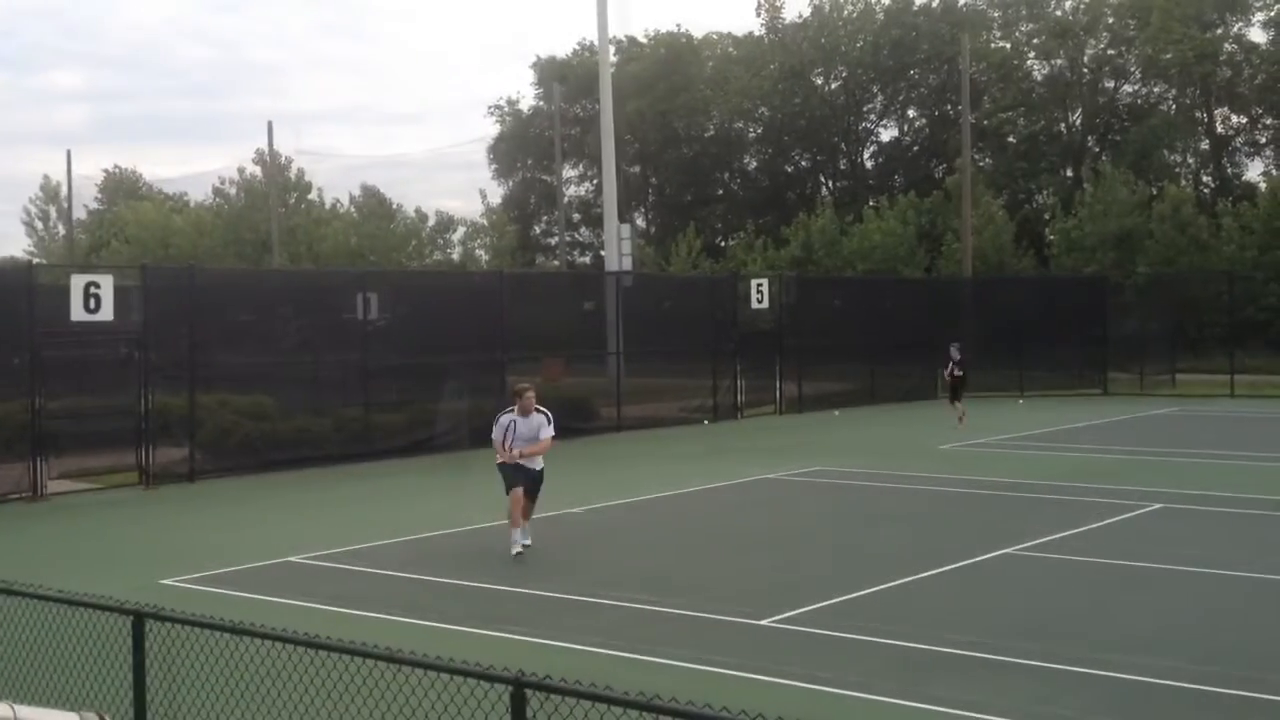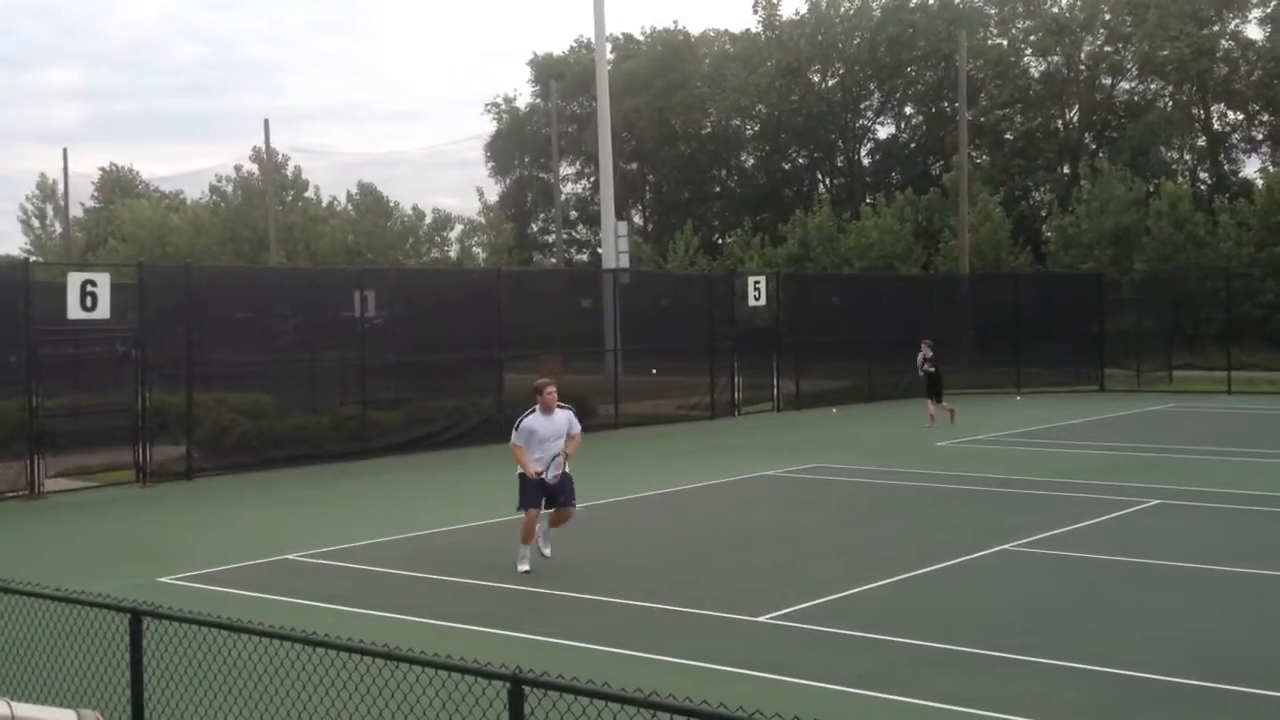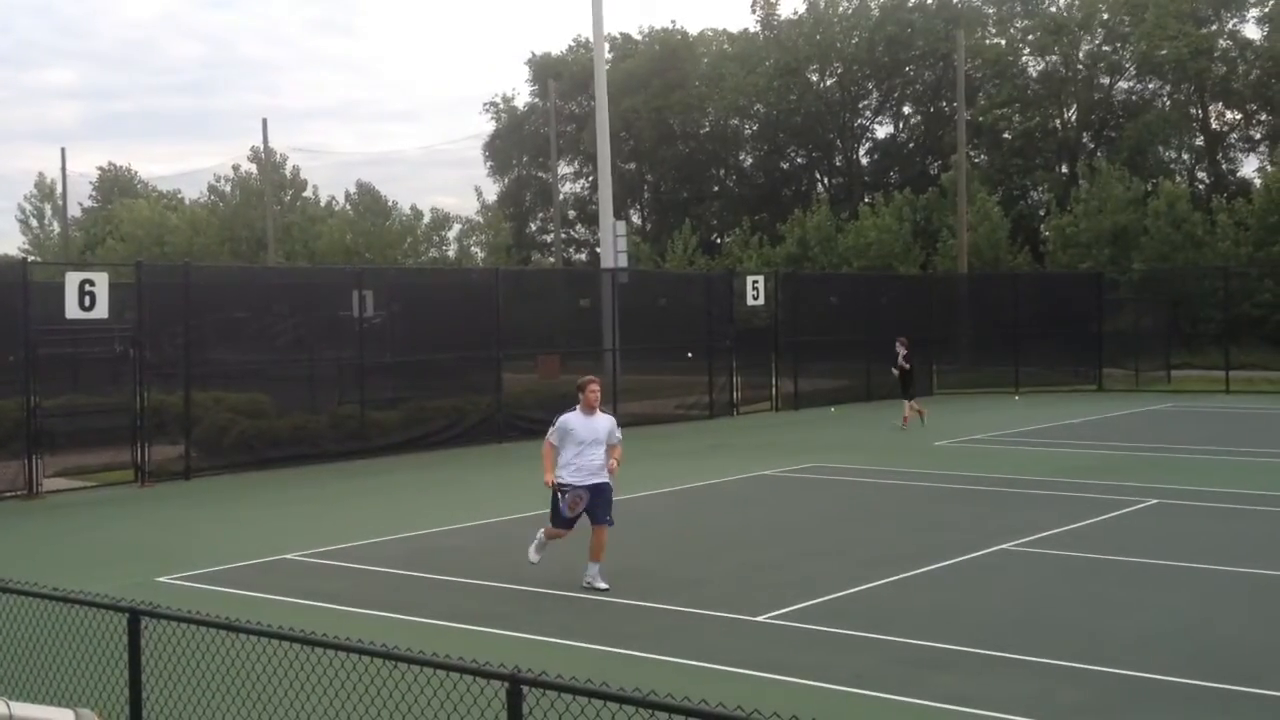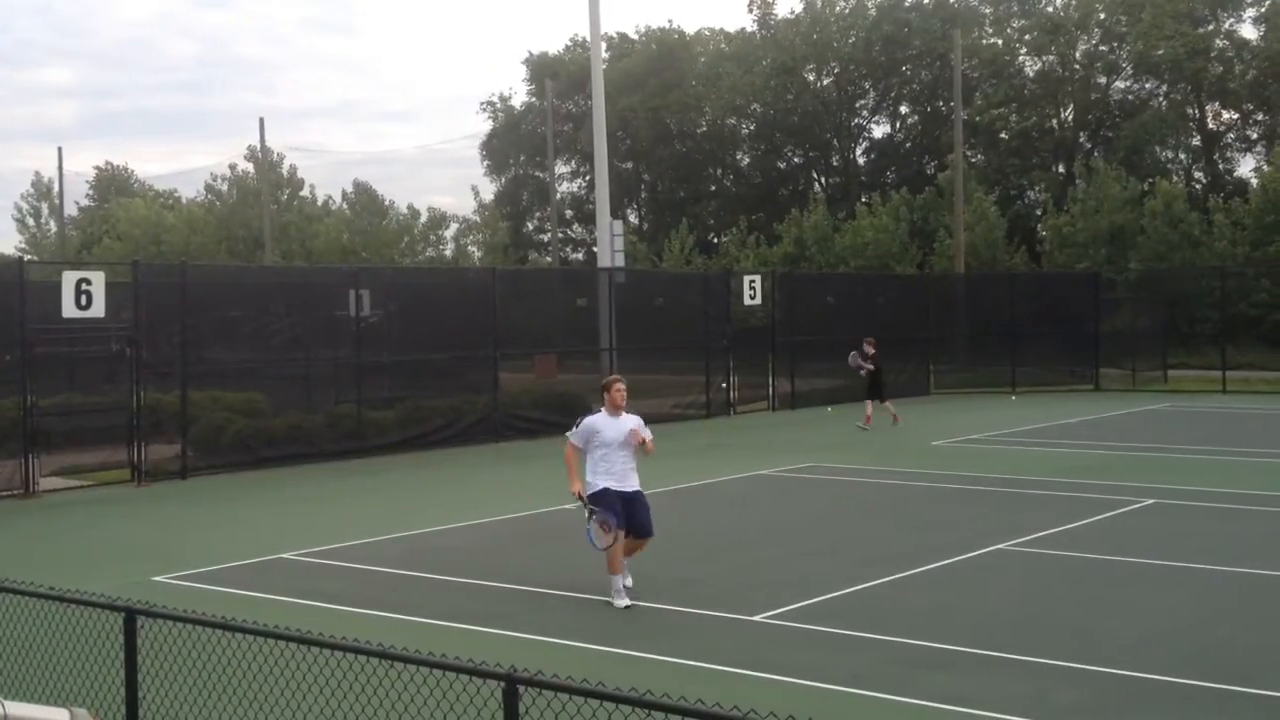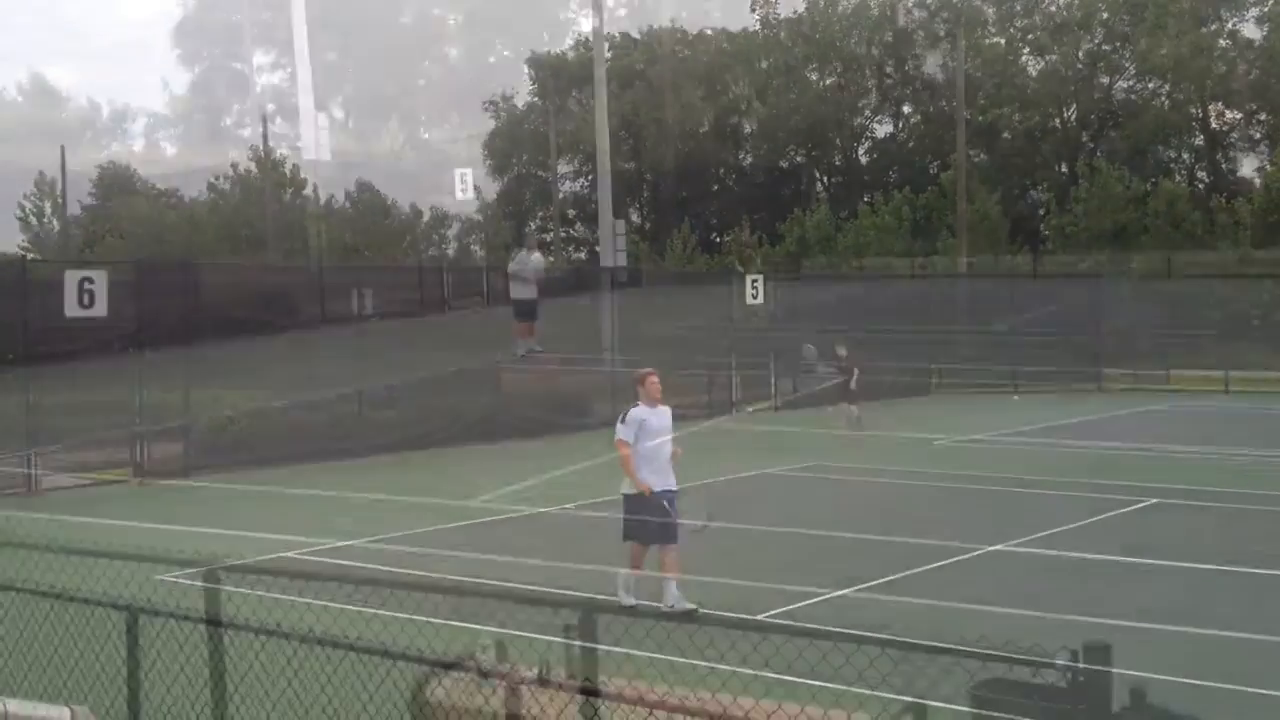
dt=0.3s
person 1, frame 1
left shoulder: (544, 416)
right shoulder: (504, 418)
left elbow: (545, 445)
right elbow: (497, 443)
left wrist: (520, 453)
right wrist: (506, 455)
left hip: (534, 464)
right hip: (510, 463)
left knee: (529, 500)
right knee: (517, 494)
left ankle: (524, 531)
right ankle: (515, 539)
person 1, frame 2
left shoulder: (568, 413)
right shoulder: (527, 420)
left elbow: (575, 437)
right elbow: (516, 447)
left wrist: (565, 454)
right wrist: (528, 467)
left hip: (559, 471)
right hip: (532, 473)
left knee: (567, 510)
right knee: (532, 514)
left ankle: (544, 532)
right ankle: (523, 556)
person 1, frame 3
left shoulder: (609, 421)
right shoulder: (566, 419)
left elbow: (615, 447)
right elbow: (549, 446)
left wrist: (615, 460)
right wrist: (548, 473)
left hip: (599, 482)
right hip: (567, 482)
left knee: (601, 527)
right knee: (561, 530)
left ankle: (593, 575)
right ankle: (543, 538)
person 1, frame 4
left shoulder: (634, 421)
right shoulder: (590, 421)
left elbow: (649, 449)
right elbow: (570, 449)
left wrist: (642, 441)
right wrist: (575, 481)
left hip: (631, 487)
right hip: (602, 488)
left knee: (643, 534)
right knee: (616, 535)
left ankle: (620, 563)
right ankle: (617, 591)
person 1, frame 5
left shoulder: (666, 412)
right shoulder: (633, 414)
right elbow: (623, 450)
left wrist: (675, 450)
right wrist: (637, 481)
left hip: (666, 487)
right hip: (641, 490)
left knee: (669, 542)
right knee: (642, 542)
left ankle: (672, 598)
right ankle: (626, 584)
